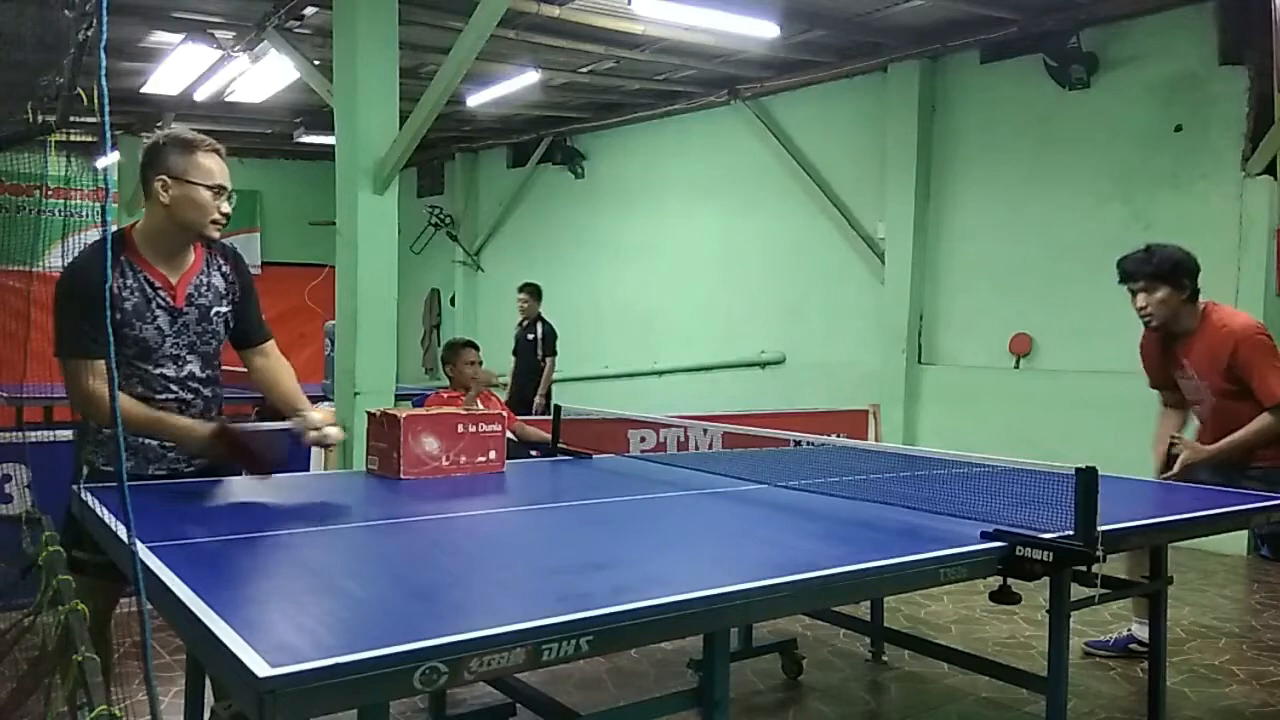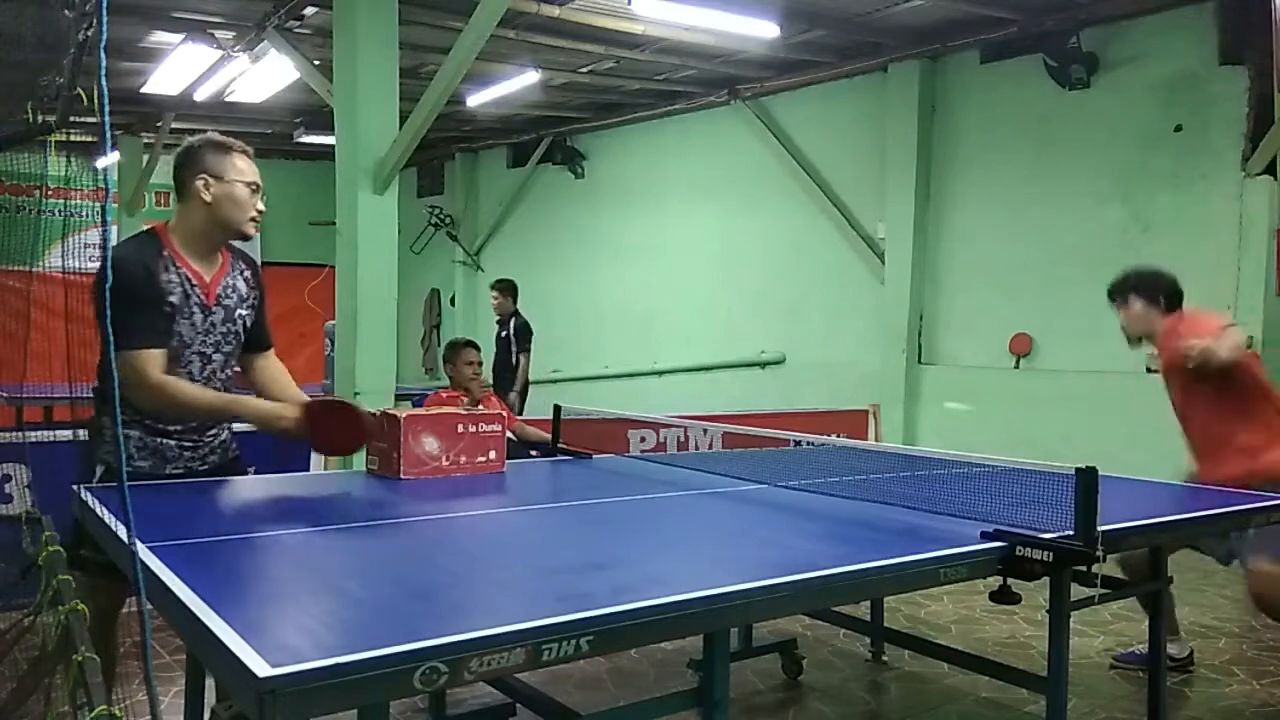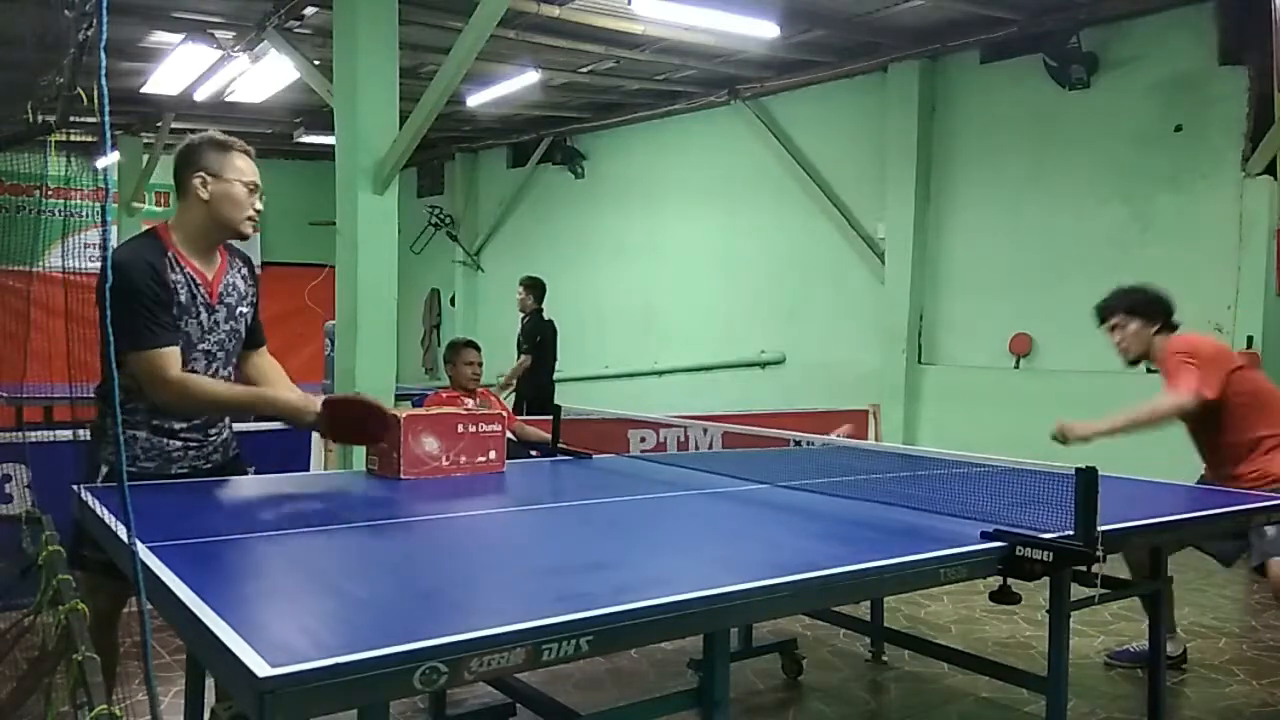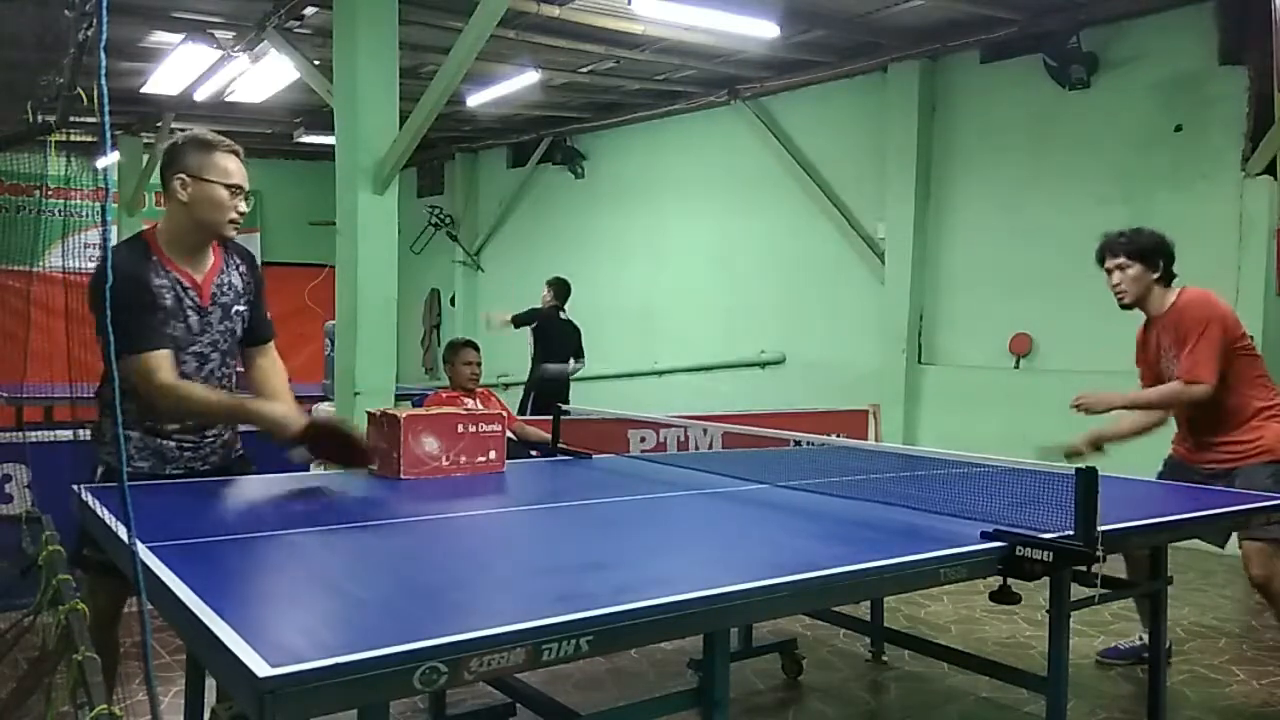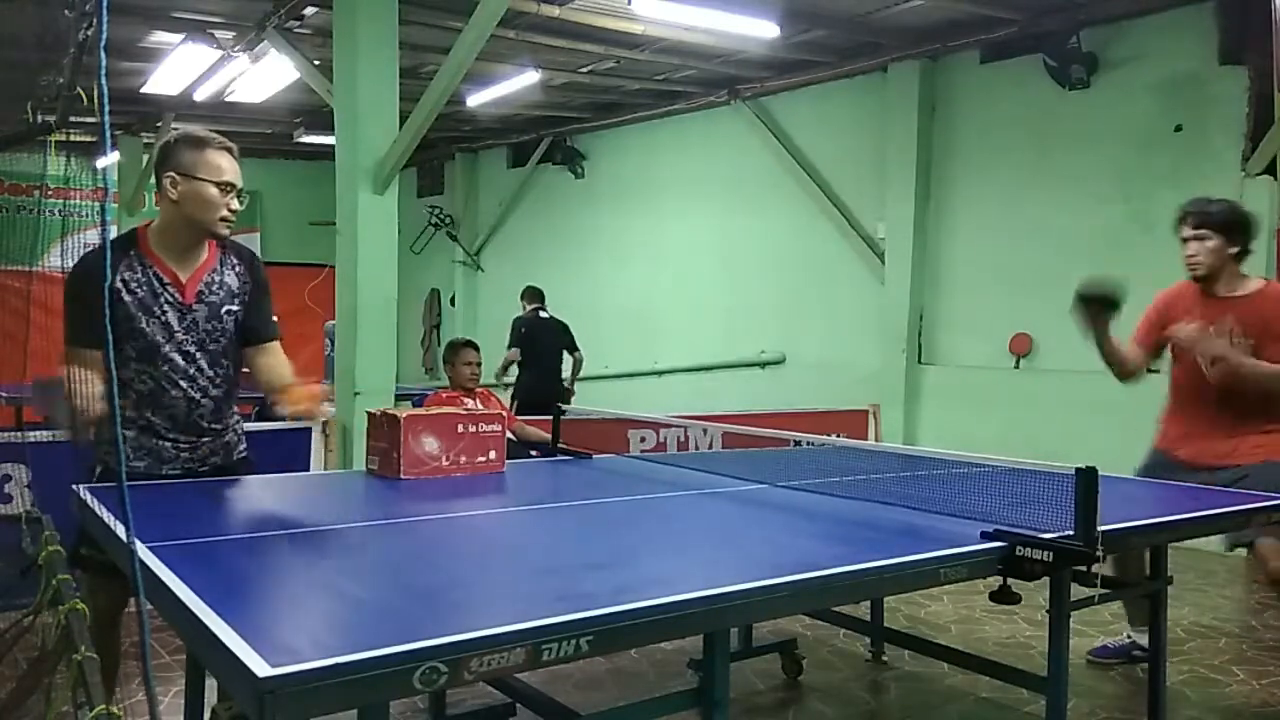
dt=1s
person 1, frame 1
left shoulder: (228, 266)
right shoulder: (92, 273)
left elbow: (261, 354)
right elbow: (88, 390)
left wrist: (303, 414)
right wrist: (182, 430)
left hip: (208, 467)
right hip: (120, 471)
right knee: (90, 609)
person 1, frame 2
left shoulder: (246, 272)
right shoulder: (131, 267)
left elbow: (260, 359)
right elbow: (145, 384)
left wrist: (306, 410)
right wrist: (260, 413)
left hip: (215, 464)
right hip: (134, 468)
right knee: (101, 605)
person 1, frame 3
left shoulder: (242, 269)
right shoulder: (136, 266)
right elbow: (164, 383)
left wrist: (306, 406)
right wrist: (276, 404)
left hip: (217, 460)
right hip: (136, 466)
right knee: (102, 605)
person 1, frame 4
left shoulder: (243, 266)
right shoulder: (124, 273)
left elbow: (262, 355)
right elbow: (158, 386)
left wrist: (287, 414)
right wrist: (259, 414)
left hip: (220, 463)
right hip: (136, 467)
right knee: (102, 605)
person 1, frame 5
left shoulder: (244, 267)
right shoulder: (102, 270)
left elbow: (263, 353)
right elbow: (86, 368)
left wrist: (290, 389)
right wrist: (87, 398)
left hip: (223, 463)
right hip: (135, 469)
right knee: (104, 606)
person 2, frame 1
left shoulder: (1240, 333)
right shoulder: (1154, 341)
left wrist: (1208, 452)
right wrist: (1162, 446)
right hip: (1212, 455)
right ankle: (1142, 633)
person 2, frame 2
left shoulder: (1186, 328)
right shoulder: (1175, 355)
left elbow: (1232, 347)
right hip: (1218, 480)
right knee: (1132, 554)
right ankle: (1175, 648)
person 2, frame 3
left shoulder: (1185, 350)
right shoulder: (1180, 362)
left elbow: (1179, 404)
left wrist: (1095, 429)
right hip: (1226, 480)
right knee: (1140, 548)
right ankle: (1169, 646)
person 2, frame 4
left shoulder: (1200, 309)
right shoulder: (1147, 335)
left elbow: (1198, 390)
right elbow: (1156, 411)
left wrist: (1115, 400)
right wrist: (1099, 436)
right hip: (1196, 454)
right ankle: (1151, 638)
person 2, frame 5
right shoulder: (1174, 301)
right elbow: (1128, 370)
left wrist: (1220, 351)
right wrist: (1100, 333)
right hip: (1180, 452)
right ankle: (1140, 637)
